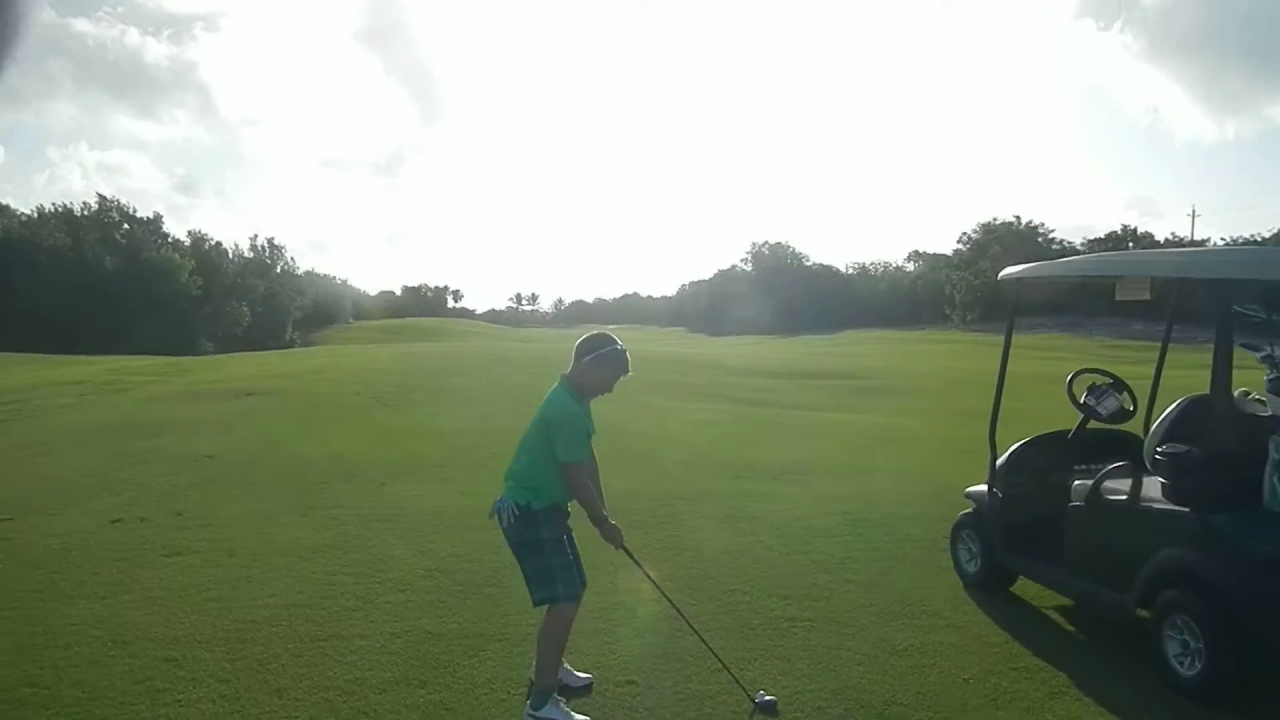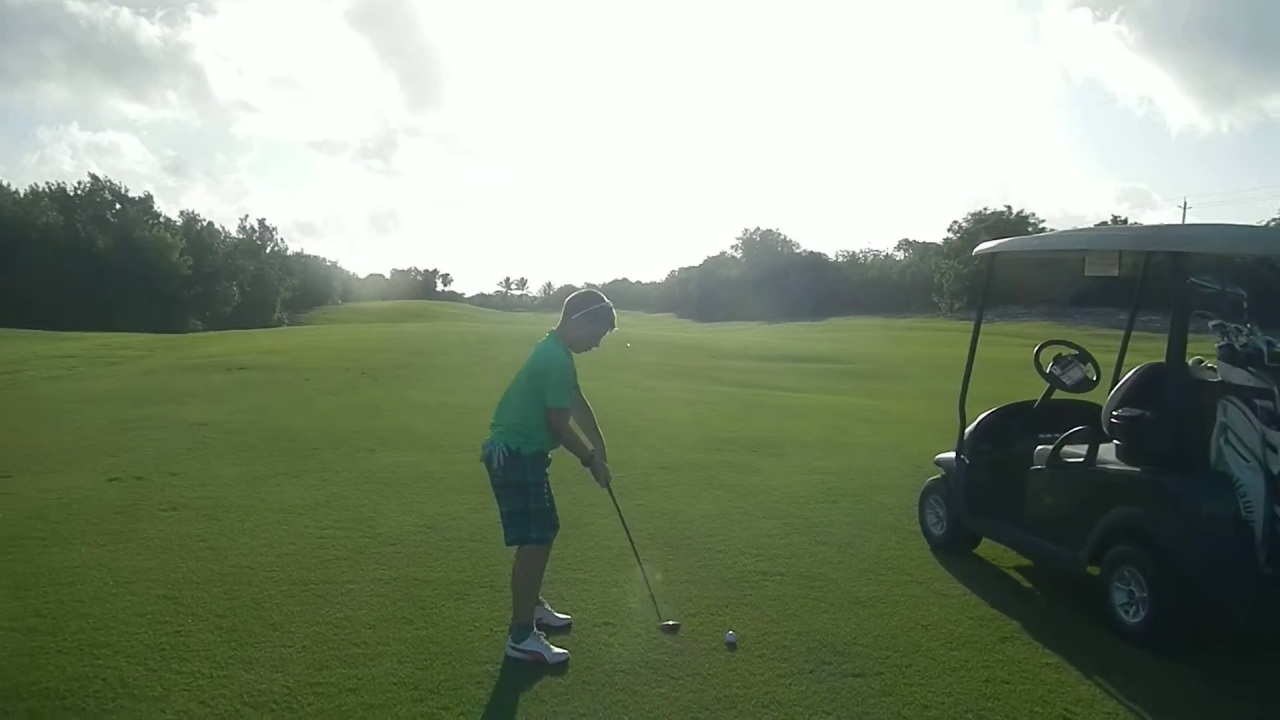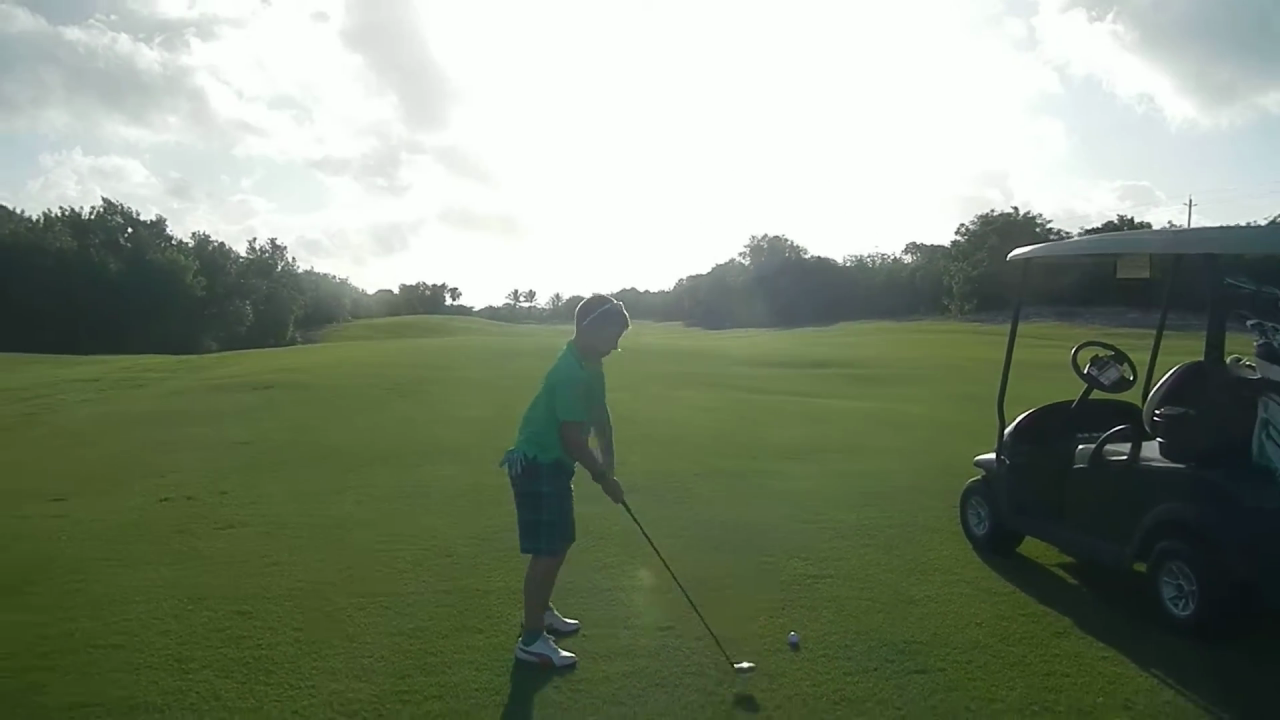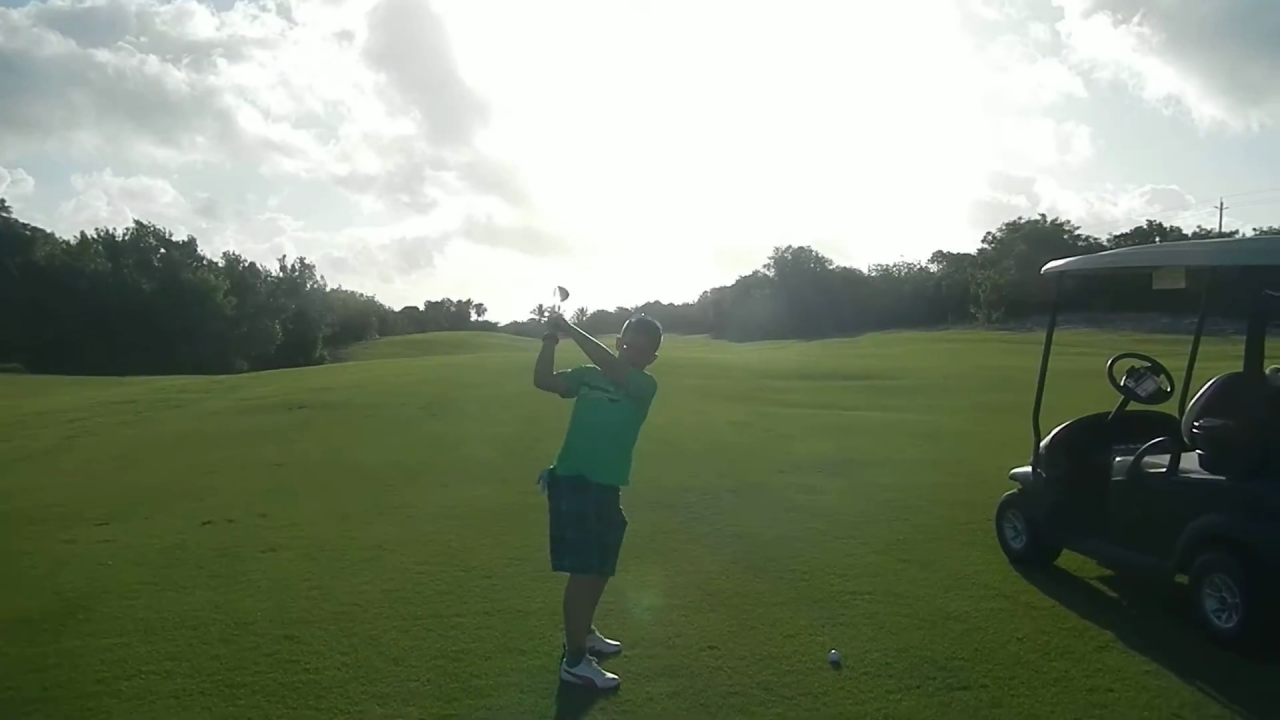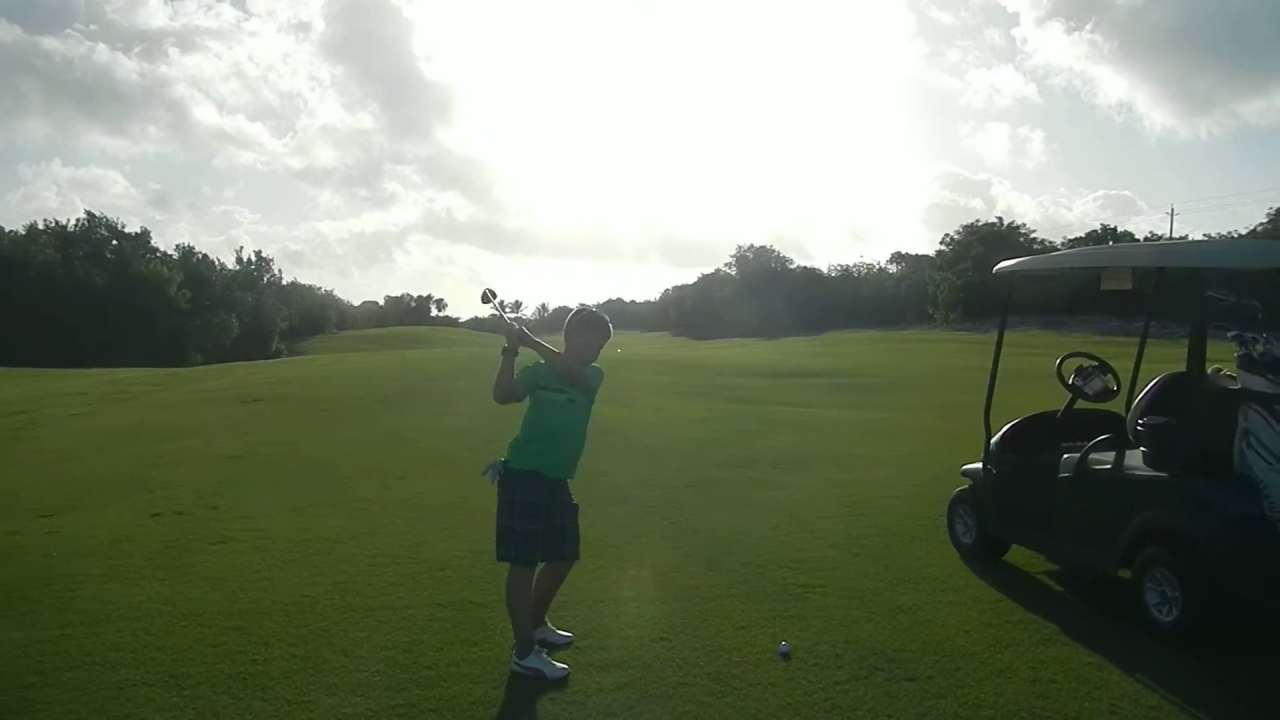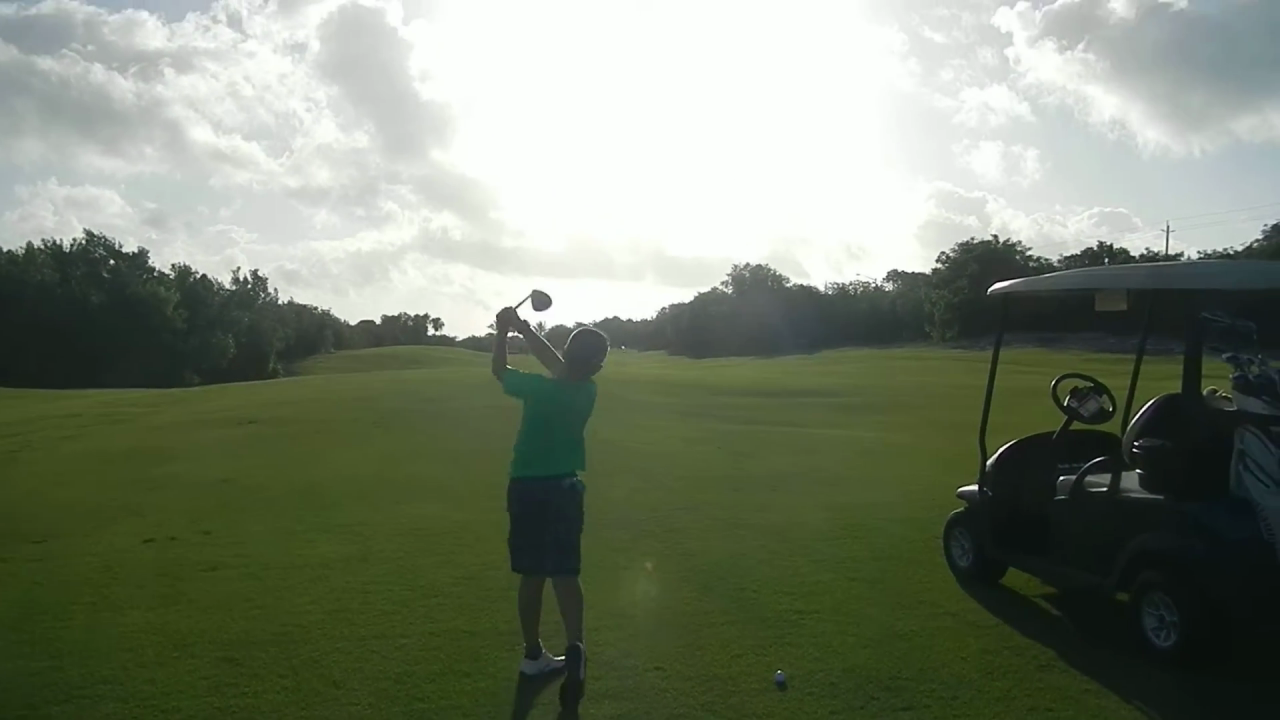
dt=0.7s
person 1, frame 1
left shoulder: (575, 401)
right shoulder: (566, 410)
left elbow: (588, 460)
right elbow: (576, 477)
left wrist: (603, 513)
right wrist: (603, 523)
left hip: (544, 506)
right hip: (529, 512)
left knee: (572, 589)
right knee: (564, 600)
left ankle: (551, 664)
person 1, frame 2
left shoulder: (557, 353)
right shoulder: (555, 360)
left elbow: (579, 405)
right elbow: (559, 423)
left wrist: (601, 451)
right wrist: (590, 460)
left hip: (524, 453)
right hip: (515, 457)
left knee: (544, 534)
right knee: (533, 542)
left ankle: (532, 605)
right ankle: (522, 635)
person 1, frame 3
left shoulder: (591, 367)
right shoulder: (568, 374)
left elbow: (600, 415)
right elbow: (572, 436)
left wrist: (609, 460)
right wrist: (603, 476)
left hip: (556, 465)
right hip: (538, 466)
left knee: (559, 545)
right knee: (547, 551)
left ankle: (541, 612)
right ankle: (531, 639)
person 1, frame 4
left shoulder: (644, 386)
right shoulder: (587, 375)
left elbow: (612, 367)
right elbow: (544, 381)
left wrist: (572, 331)
right wrist: (551, 340)
left hip: (606, 487)
right hip: (572, 482)
left knee: (600, 569)
right knee: (583, 570)
left ankle: (583, 633)
right ankle: (574, 660)
person 1, frame 5
left shoulder: (593, 375)
right shoulder: (539, 372)
left elbow: (570, 370)
right elbow: (502, 395)
left wrist: (531, 342)
right wrist: (510, 352)
left hip: (555, 481)
right hip: (523, 477)
left knee: (563, 556)
right knee: (523, 562)
left ankle: (536, 623)
right ankle: (524, 652)
person 1, frame 6
left shoulder: (539, 387)
right shoulder: (587, 392)
left elbow: (498, 369)
right elbow: (557, 367)
left wrist: (502, 330)
right wrist: (524, 329)
left hip: (523, 487)
right hip: (562, 490)
left knee: (531, 574)
right knee: (565, 573)
left ankle: (533, 654)
right ankle: (574, 645)
